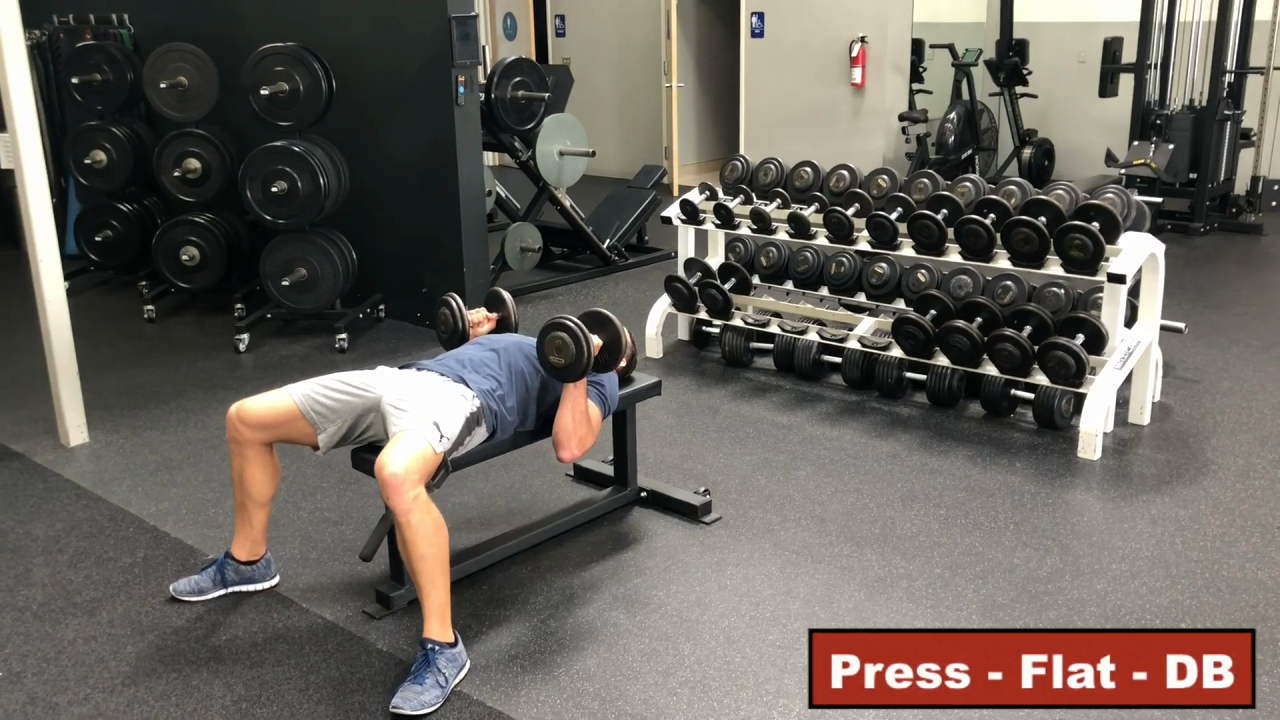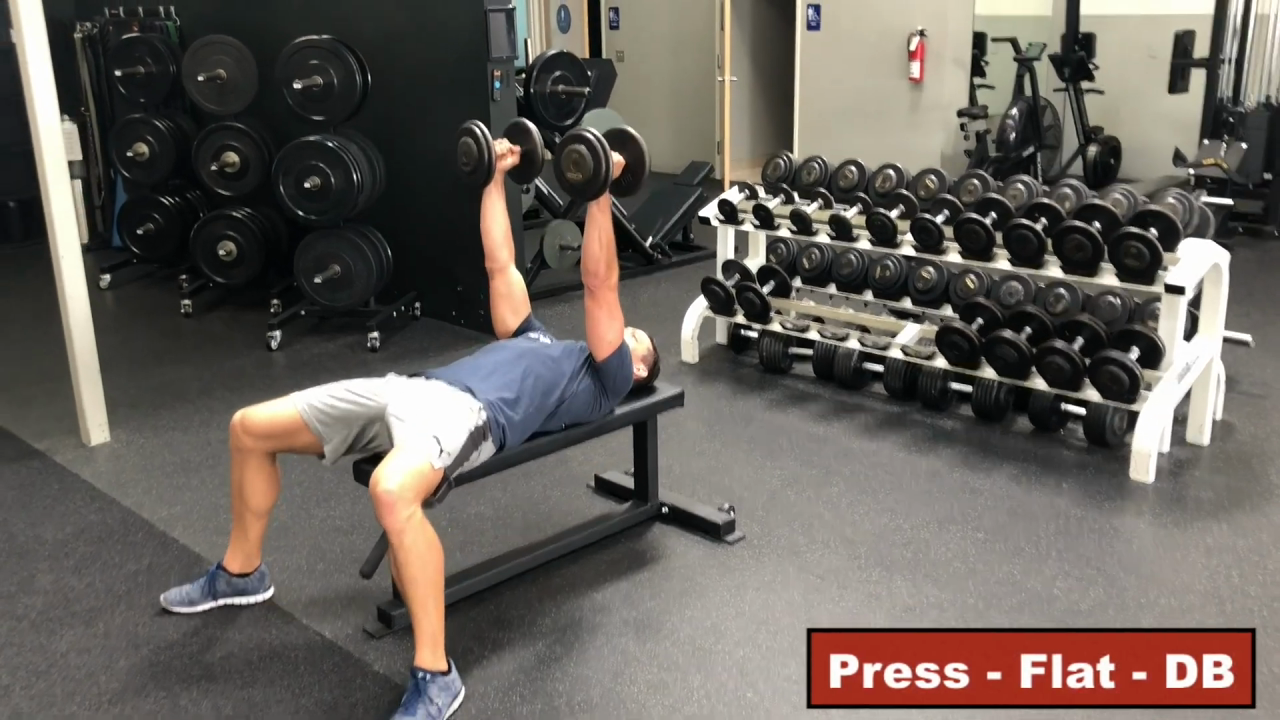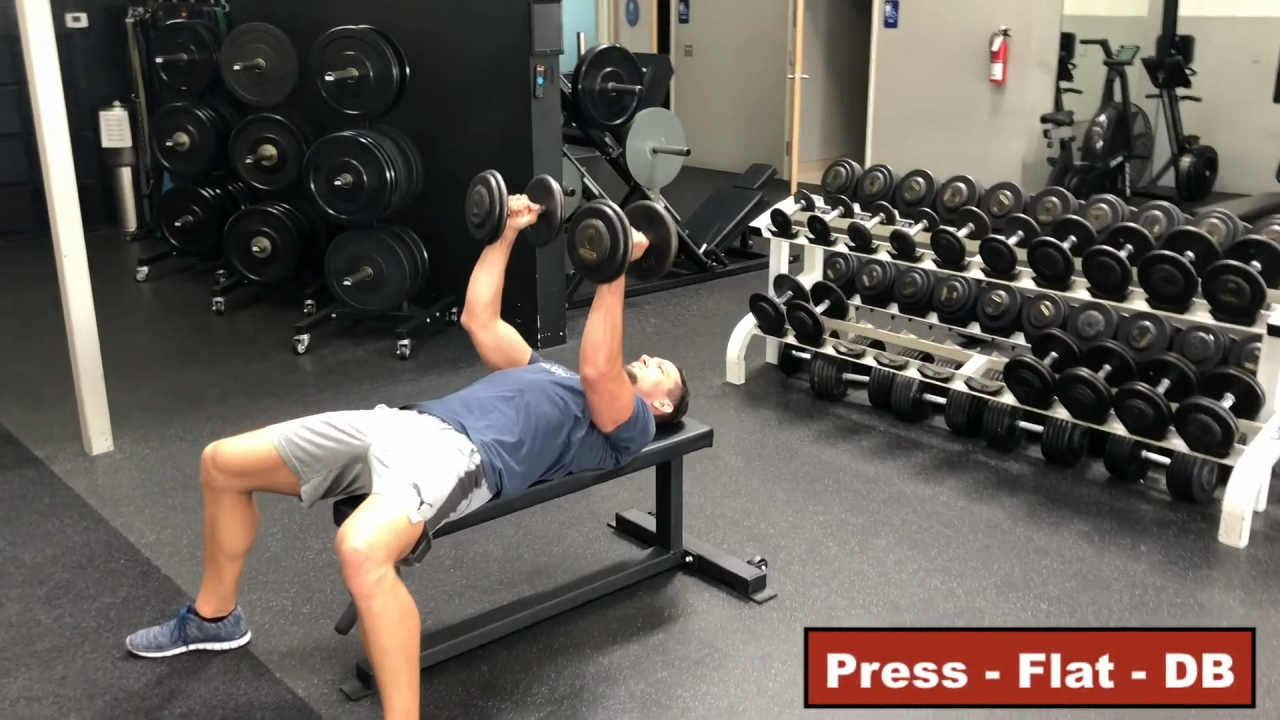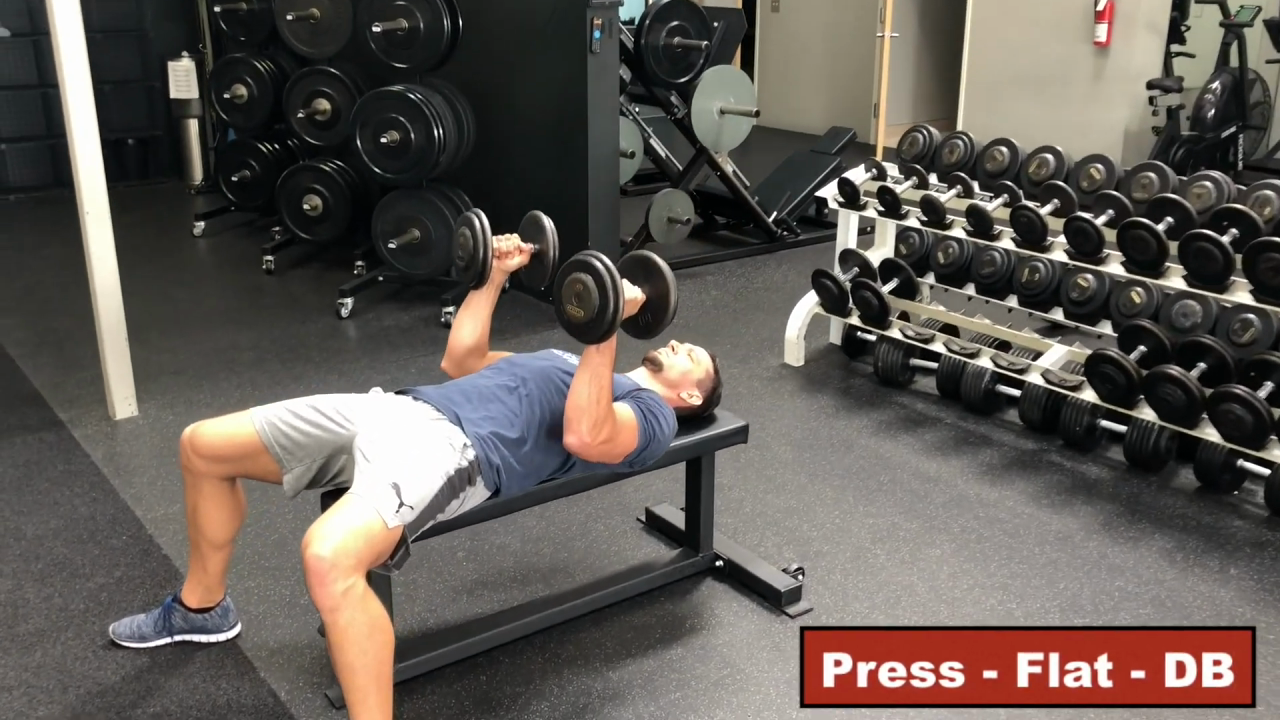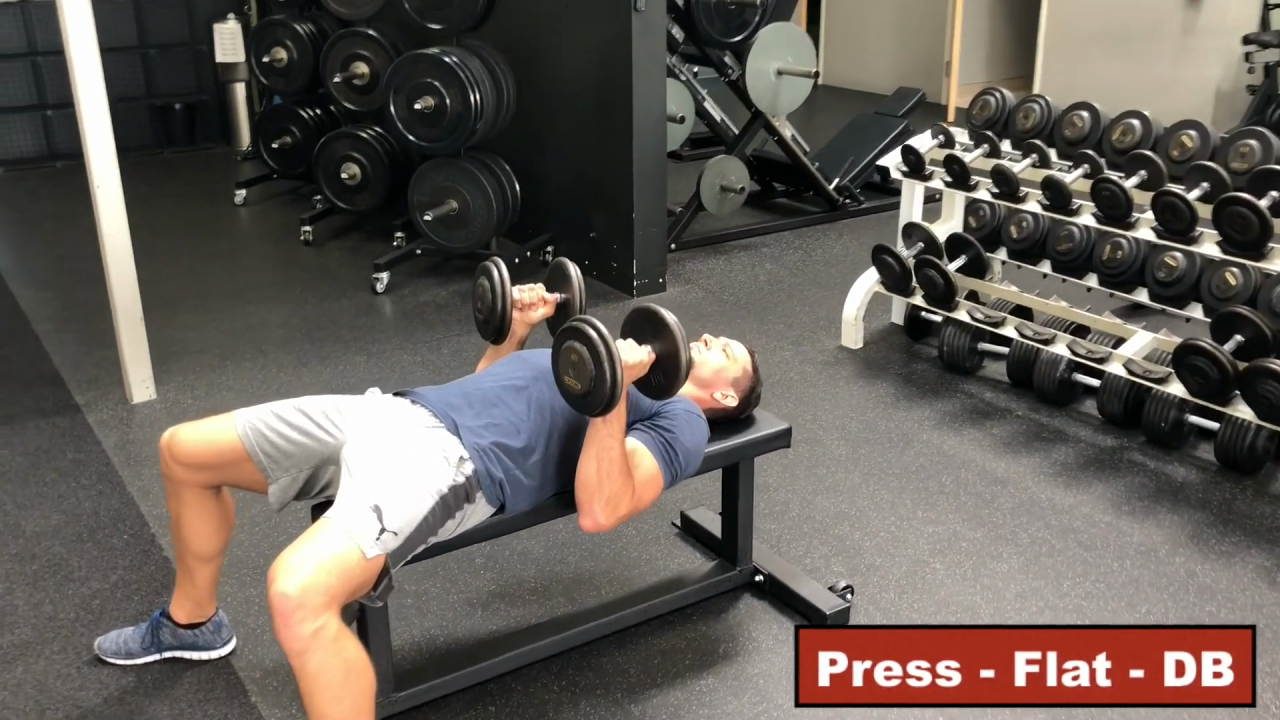
dt=1s
person 1, frame 1
left shoulder: (597, 377)
left elbow: (568, 448)
right wrist: (471, 337)
left hip: (460, 398)
left knee: (399, 477)
right knee: (245, 419)
left ankle: (441, 646)
right ankle: (248, 561)
person 1, frame 2
left shoulder: (606, 380)
right shoulder: (535, 339)
left elbow: (599, 285)
right elbow: (500, 264)
left wrist: (599, 195)
right wrist: (496, 177)
left hip: (468, 411)
right hip: (410, 388)
left knee: (393, 493)
right knee: (249, 427)
right ankle: (241, 572)
person 1, frame 3
left shoulder: (628, 425)
right shoulder: (551, 373)
left elbow: (598, 370)
right elbow: (479, 318)
left wrist: (616, 273)
right wrist: (505, 233)
left hip: (461, 453)
right hip: (403, 421)
left knee: (362, 551)
right knee: (221, 463)
right ankle: (215, 615)
person 1, frame 4
left shoulder: (652, 415)
right shoulder: (573, 366)
left elbow: (583, 436)
right elbow: (460, 360)
left wrist: (608, 327)
right wrist: (494, 275)
left hip: (456, 447)
right hip: (398, 407)
left knee: (329, 558)
right knee: (202, 446)
right ankle: (202, 606)
person 1, frame 5
left shoulder: (680, 424)
right shoulder: (611, 365)
left elbow: (598, 510)
left wrist: (614, 388)
right wrist: (516, 328)
left hip: (450, 459)
right hip: (395, 411)
left knee: (297, 595)
right knee: (182, 451)
right ankle: (192, 622)
